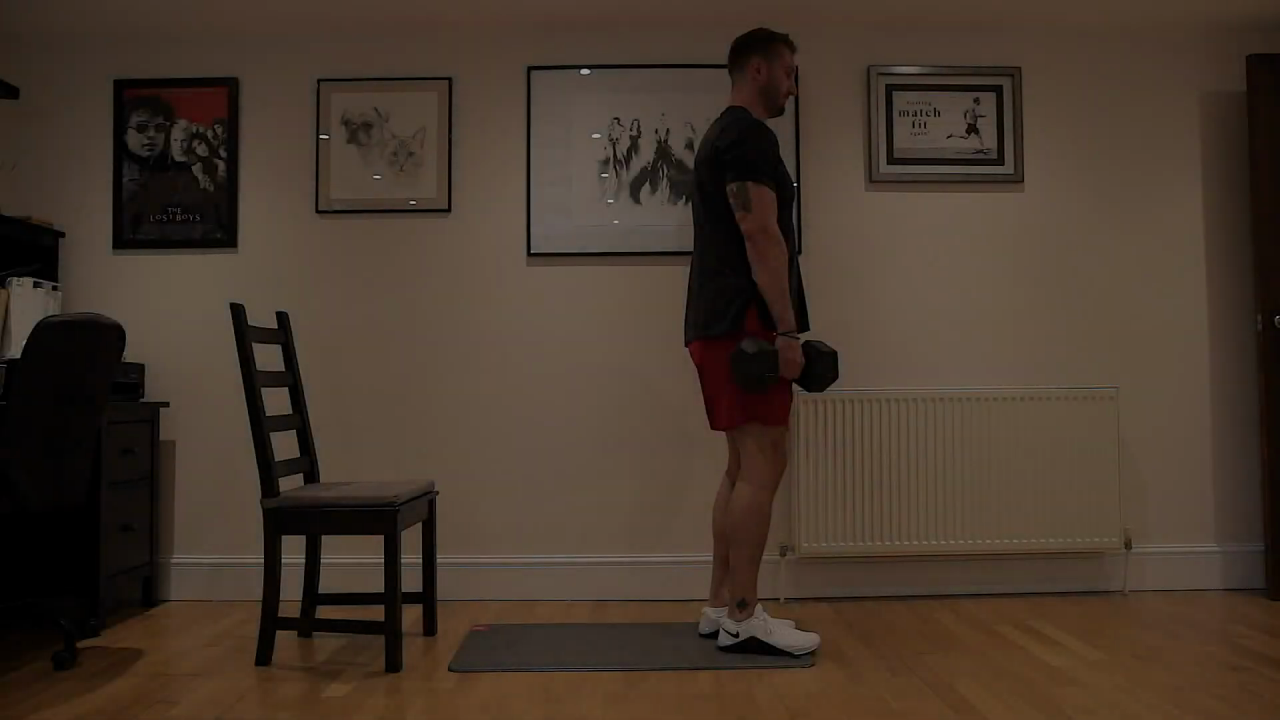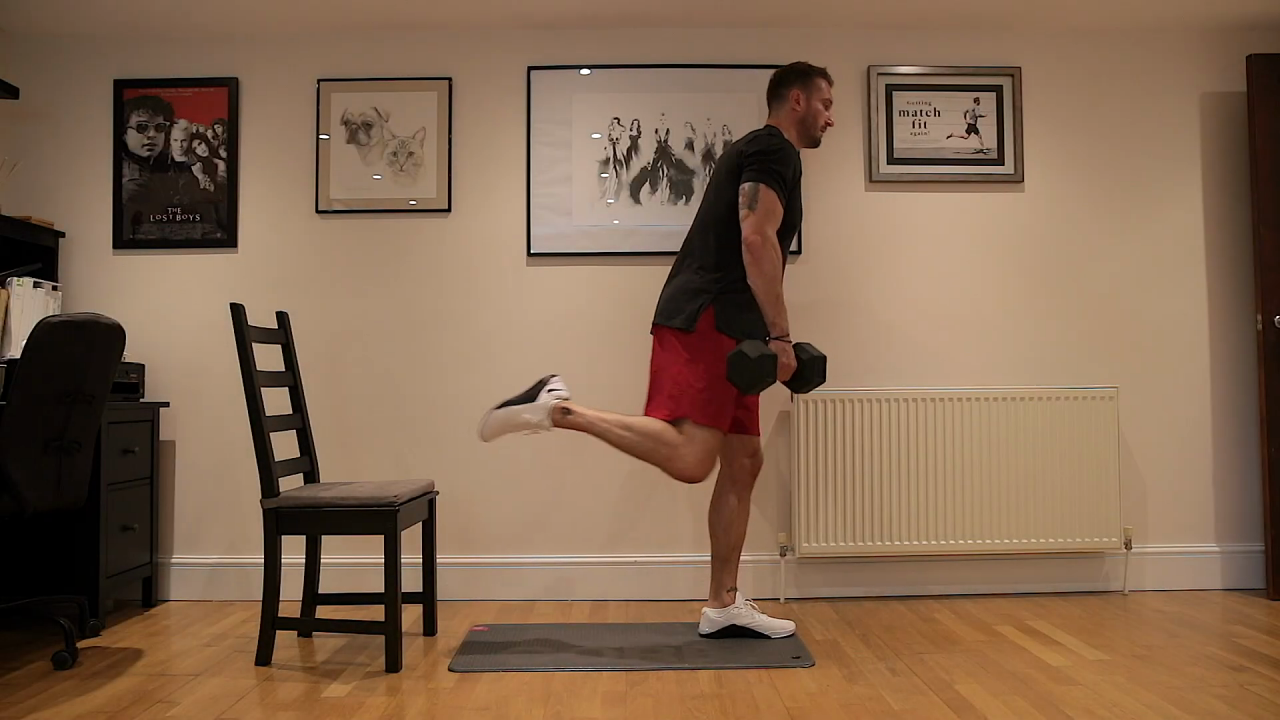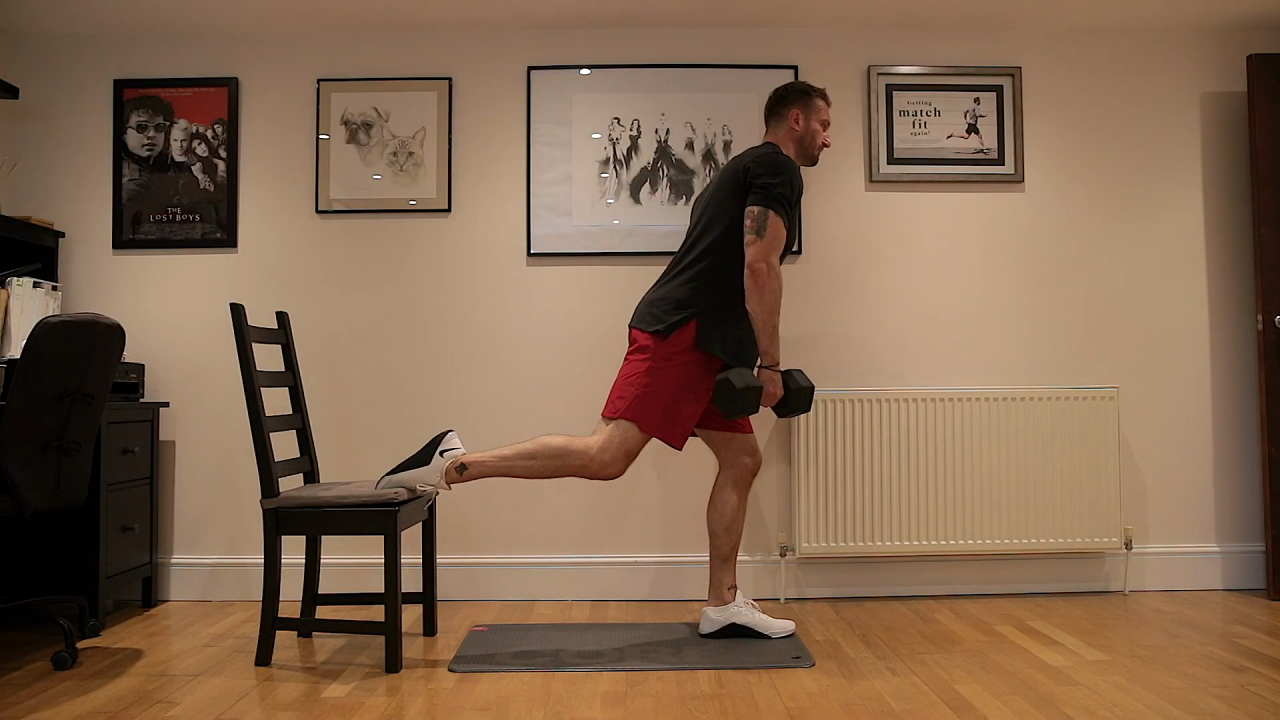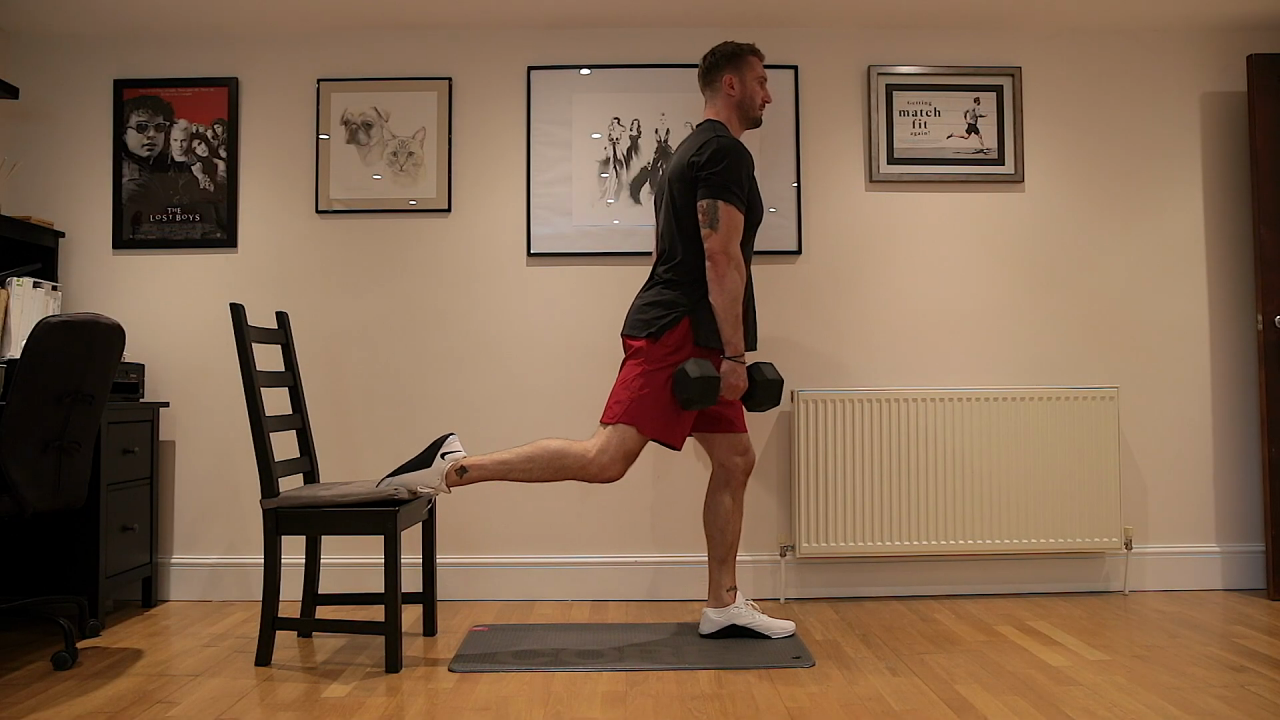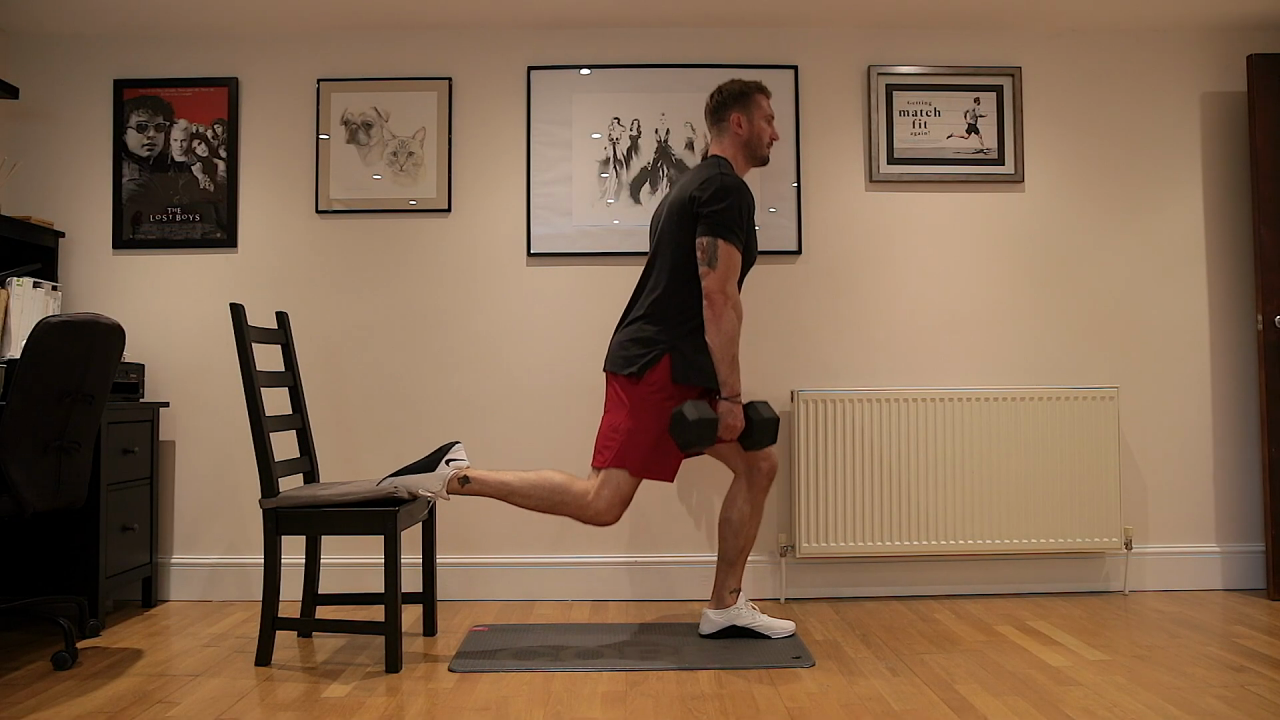
dt=1s
person 1, frame 1
left shoulder: (725, 136)
right shoulder: (749, 136)
right elbow: (761, 236)
right wrist: (786, 331)
left hip: (721, 321)
right hip: (743, 322)
left knee: (745, 465)
right knee: (761, 465)
left ankle: (722, 605)
right ankle: (742, 618)
person 1, frame 2
left shoulder: (758, 153)
right shoulder: (775, 150)
right elbow: (758, 242)
left wrist: (760, 336)
right wrist: (780, 337)
left hip: (718, 325)
right hip: (705, 319)
left knee: (745, 462)
right knee: (689, 459)
left ankle: (724, 605)
right ankle: (560, 407)
person 1, frame 3
left shoulder: (748, 170)
right shoulder: (777, 169)
right elbow: (759, 267)
left wrist: (750, 357)
right wrist: (770, 364)
left hip: (700, 341)
right hip: (680, 334)
left knee: (742, 460)
right knee: (605, 456)
left ankle: (723, 605)
right ankle: (455, 463)
person 1, frame 4
left shoulder: (697, 150)
right shoulder: (725, 152)
right elbow: (721, 258)
right wrist: (735, 354)
left hip: (687, 335)
right hip: (678, 332)
left knee: (735, 462)
right knee: (604, 459)
left ankle: (723, 606)
right ankle: (453, 467)
person 1, frame 5
left shoulder: (697, 185)
right shoulder: (727, 189)
right elbow: (718, 297)
left wrist: (719, 388)
right wrist: (731, 395)
left hip: (673, 363)
right hip: (659, 364)
left knee: (758, 464)
right knee: (601, 502)
left ankle: (725, 607)
right ankle: (456, 476)
